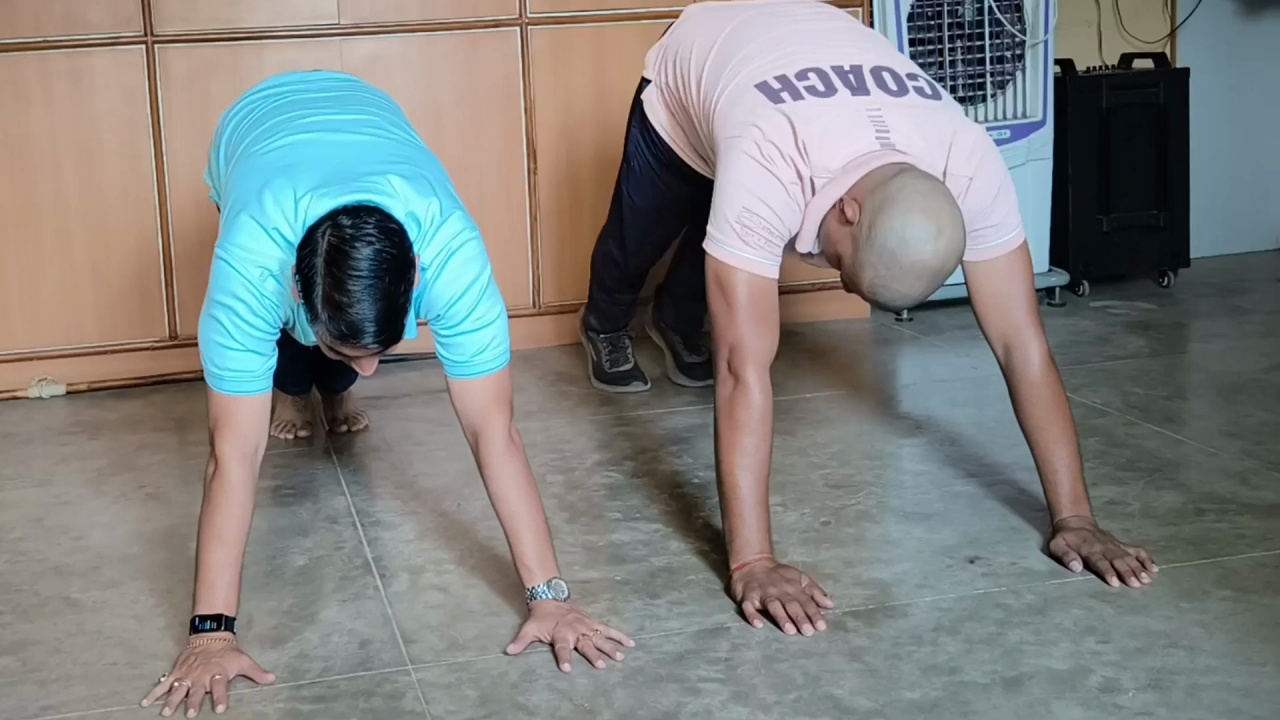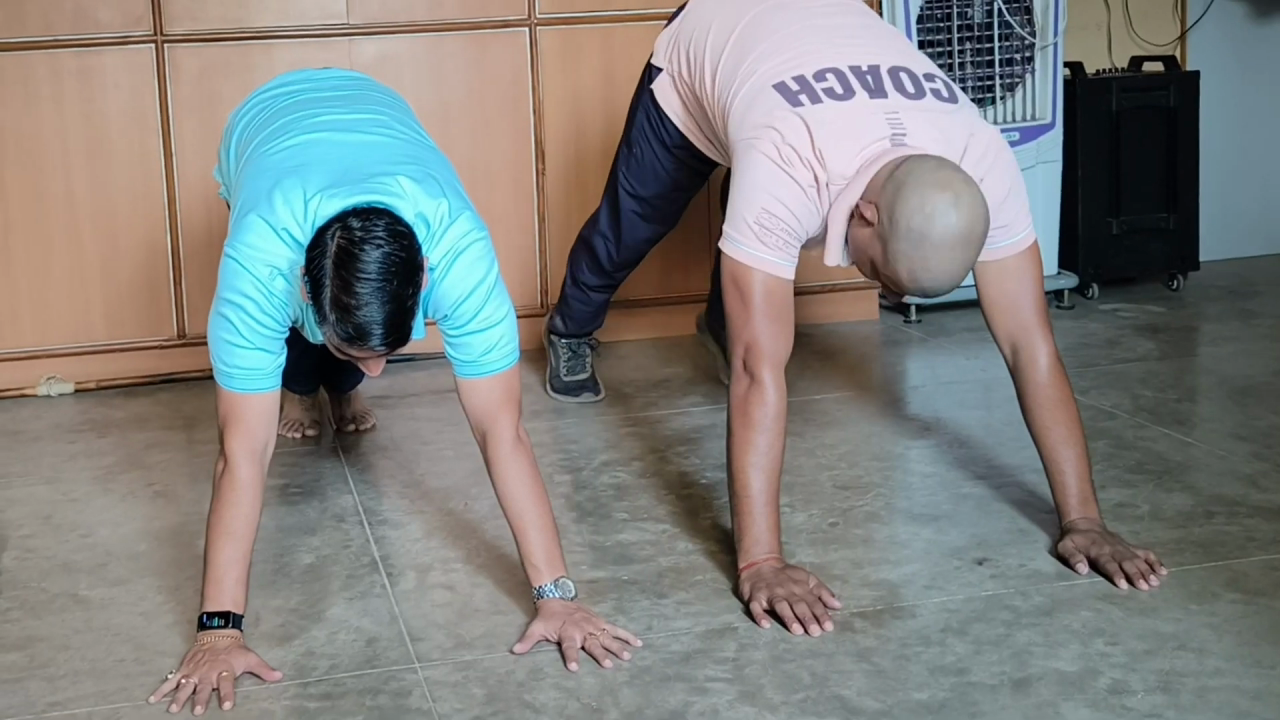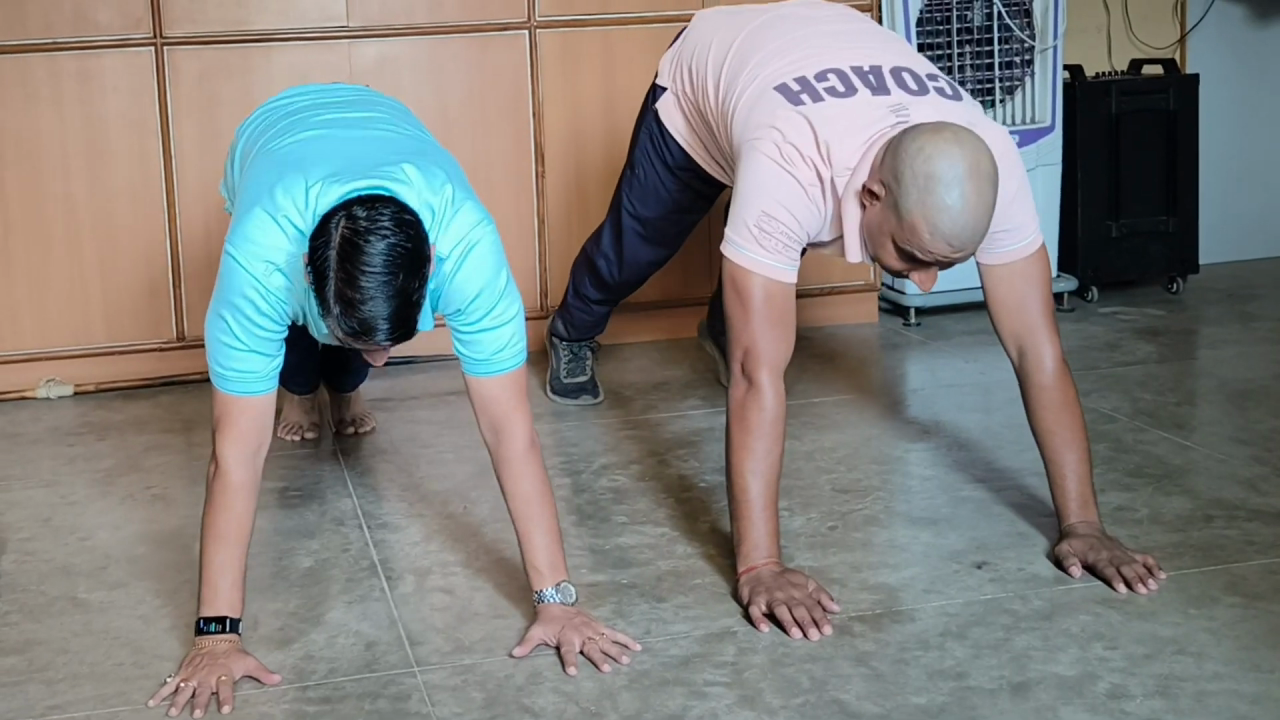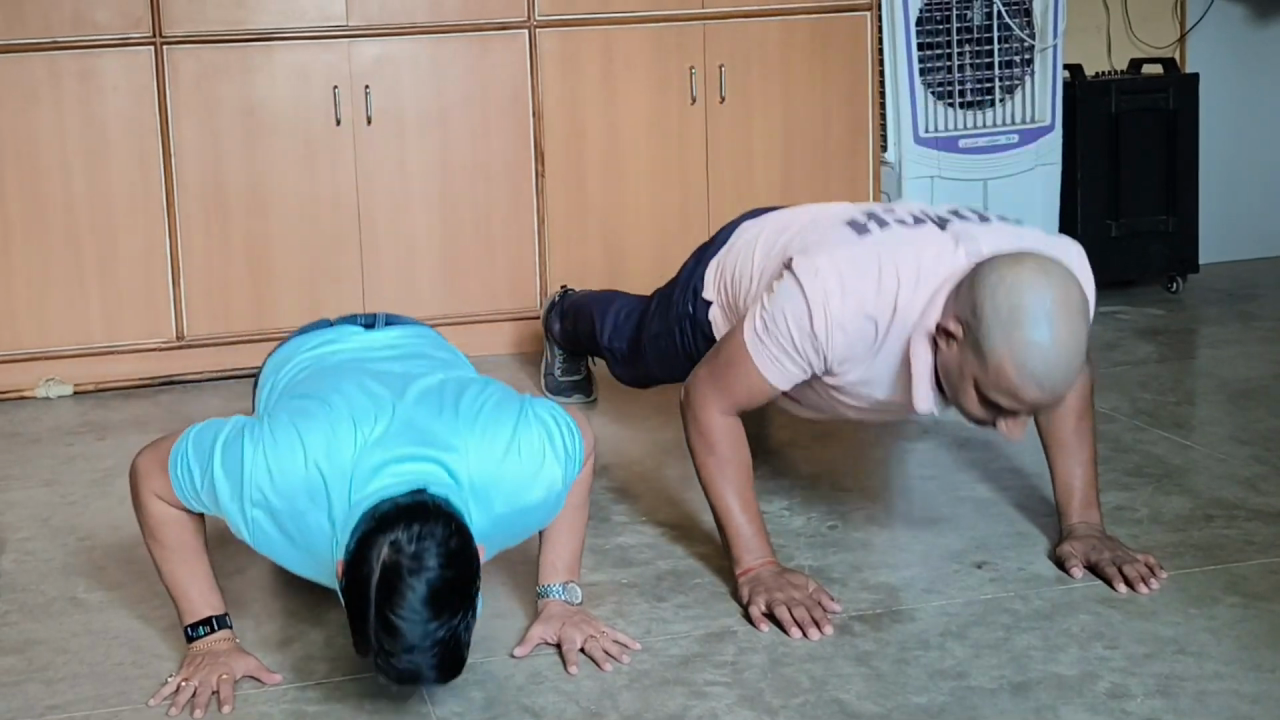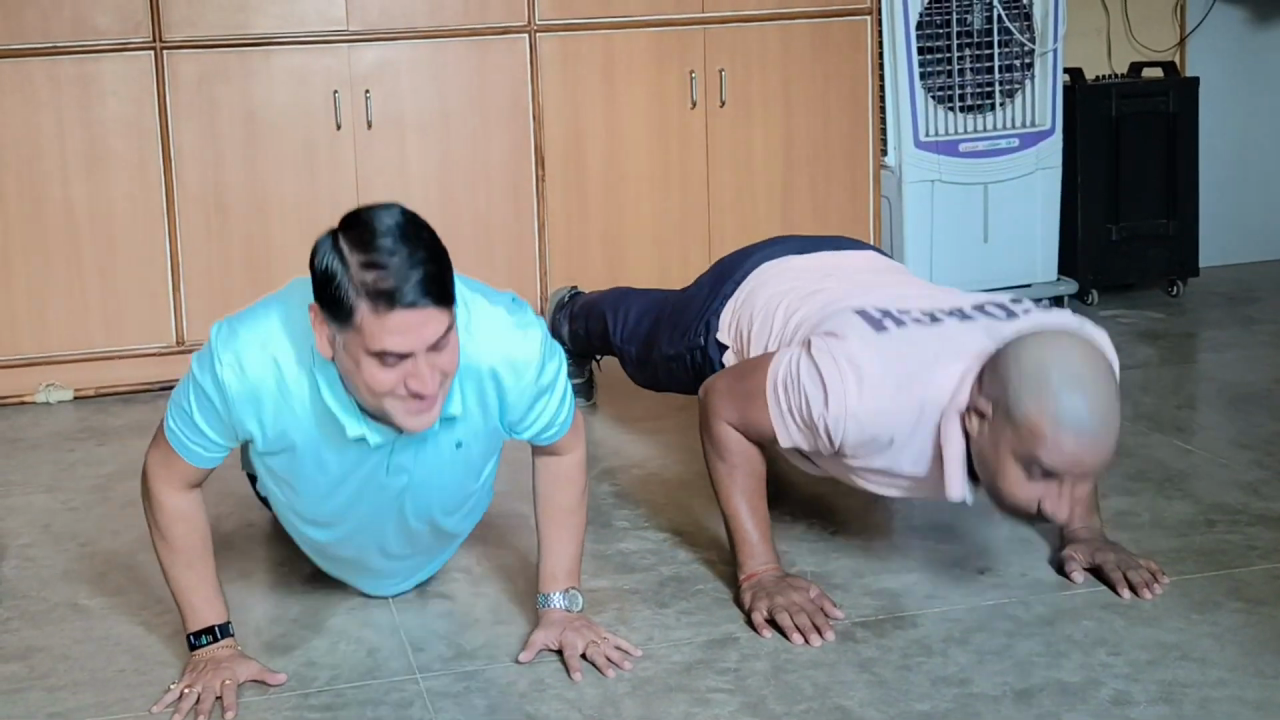
dt=0.5s
person 1, frame 1
left shoulder: (969, 165)
right shoulder: (770, 169)
left elbow: (1022, 344)
right elbow: (745, 370)
left wrist: (1074, 518)
right wrist: (753, 563)
left knee: (713, 239)
right knee: (638, 237)
left ankle: (678, 323)
right ankle: (606, 326)
person 1, frame 2
left shoulder: (983, 163)
right shoulder: (789, 172)
left elbow: (1029, 344)
right elbow: (761, 371)
left wrist: (1082, 519)
right wrist: (760, 562)
left knee: (752, 248)
right knee: (630, 226)
left ankle: (721, 321)
right ankle: (572, 330)
person 1, frame 3
left shoulder: (991, 166)
right shoulder: (791, 169)
left elbow: (1036, 347)
right elbow: (759, 374)
left wrist: (1081, 523)
right wrist: (758, 565)
left knee: (771, 266)
right knee: (632, 249)
left ankle: (722, 329)
right ankle: (571, 335)
person 1, frame 4
left shoulder: (1060, 276)
right shoulder: (837, 299)
left elbow: (1069, 384)
right elbow: (706, 406)
left wrist: (1083, 523)
right wrist: (756, 567)
right hip: (737, 277)
right knee: (637, 351)
right ankle: (568, 320)
person 1, frame 5
left shoulder: (1086, 354)
right shoulder: (869, 394)
right elbow: (721, 408)
left wrist: (1085, 531)
right wrist: (760, 571)
right hip: (756, 297)
right knee: (652, 339)
right ankle: (575, 317)
person 2, frame 1
left shoulder: (450, 252)
right shoulder: (252, 262)
left elbow: (492, 430)
right elbow: (234, 454)
left wrist: (548, 595)
right wrist: (212, 630)
left knee: (340, 364)
right knee: (290, 365)
left ankle: (333, 391)
right ankle: (290, 388)
person 2, frame 2
left shoulder: (459, 254)
right shoulder: (261, 261)
left elbow: (501, 431)
right elbow: (244, 454)
left wrist: (556, 594)
right wrist: (219, 629)
left knee: (350, 358)
right knee: (298, 361)
left ankle: (338, 389)
right ankle: (298, 387)
person 2, frame 3
left shoulder: (463, 241)
right shoulder: (265, 252)
left elbow: (507, 428)
right elbow: (239, 450)
left wrist: (555, 596)
right wrist: (216, 631)
left knee: (349, 365)
right knee: (299, 355)
left ankle: (343, 389)
right ankle: (297, 388)
person 2, frame 4
left shoulder: (525, 466)
right shoulder: (273, 478)
left elbow: (580, 444)
right elbow: (149, 478)
left wrist: (560, 594)
right wrist: (209, 631)
left hip: (421, 354)
right hip: (307, 360)
person 2, frame 5
left shoulder: (511, 344)
right shoulder: (247, 361)
left elbow: (565, 447)
right elbow: (169, 483)
left wrist: (560, 603)
right wrist: (210, 639)
